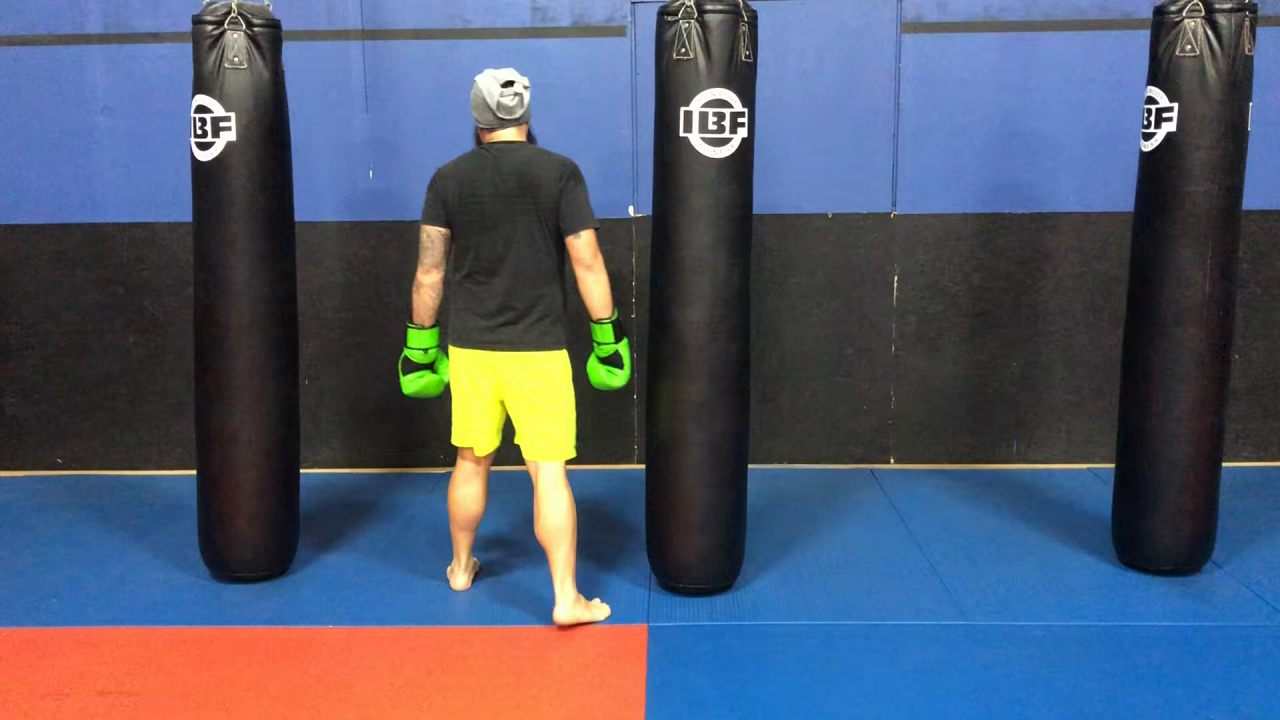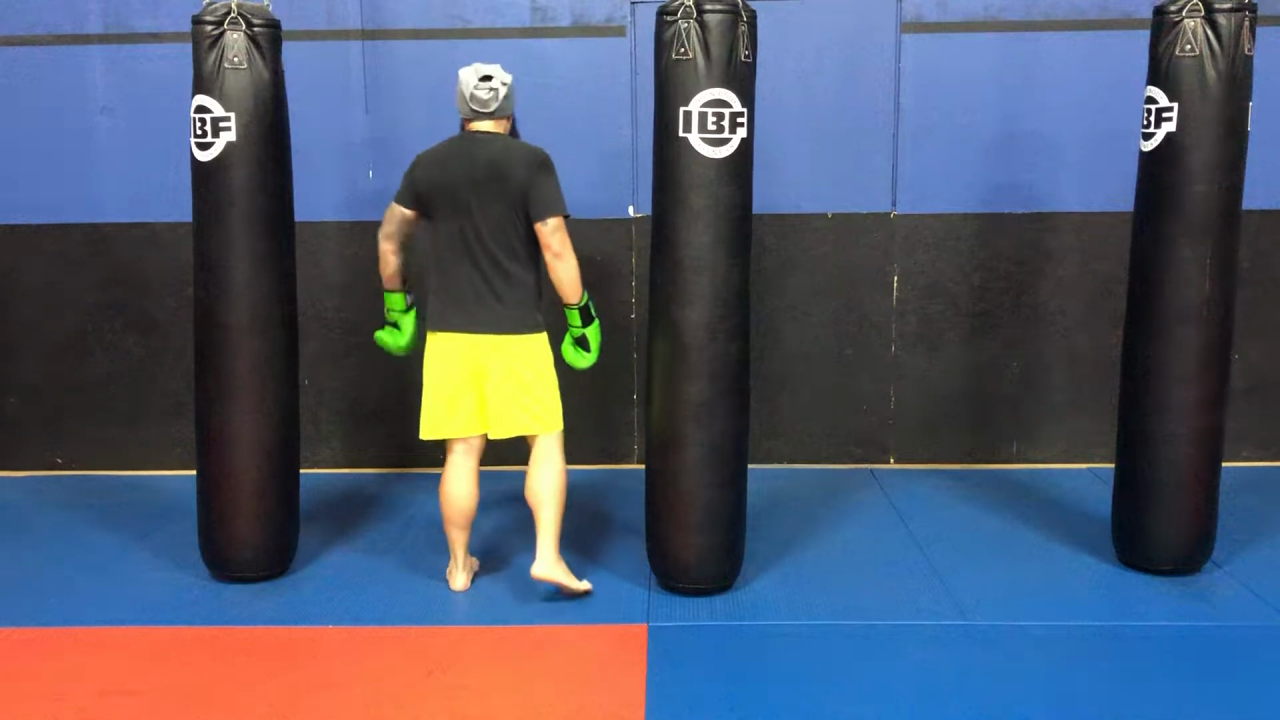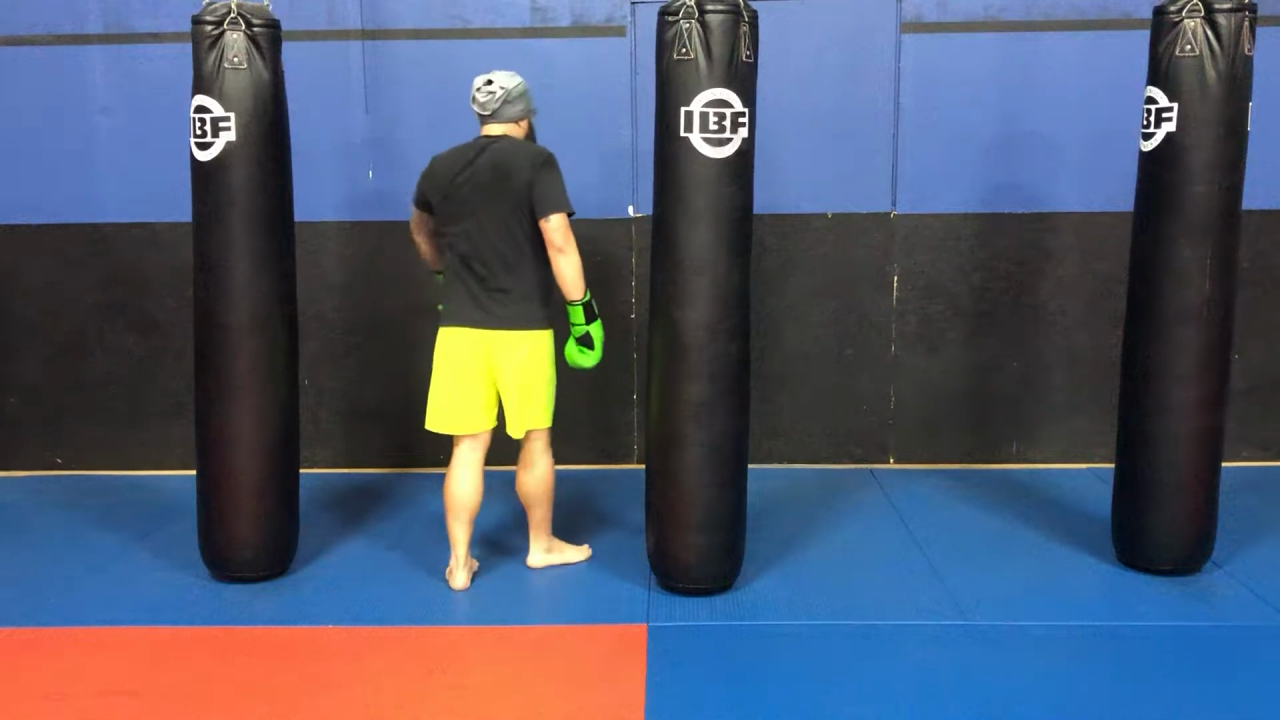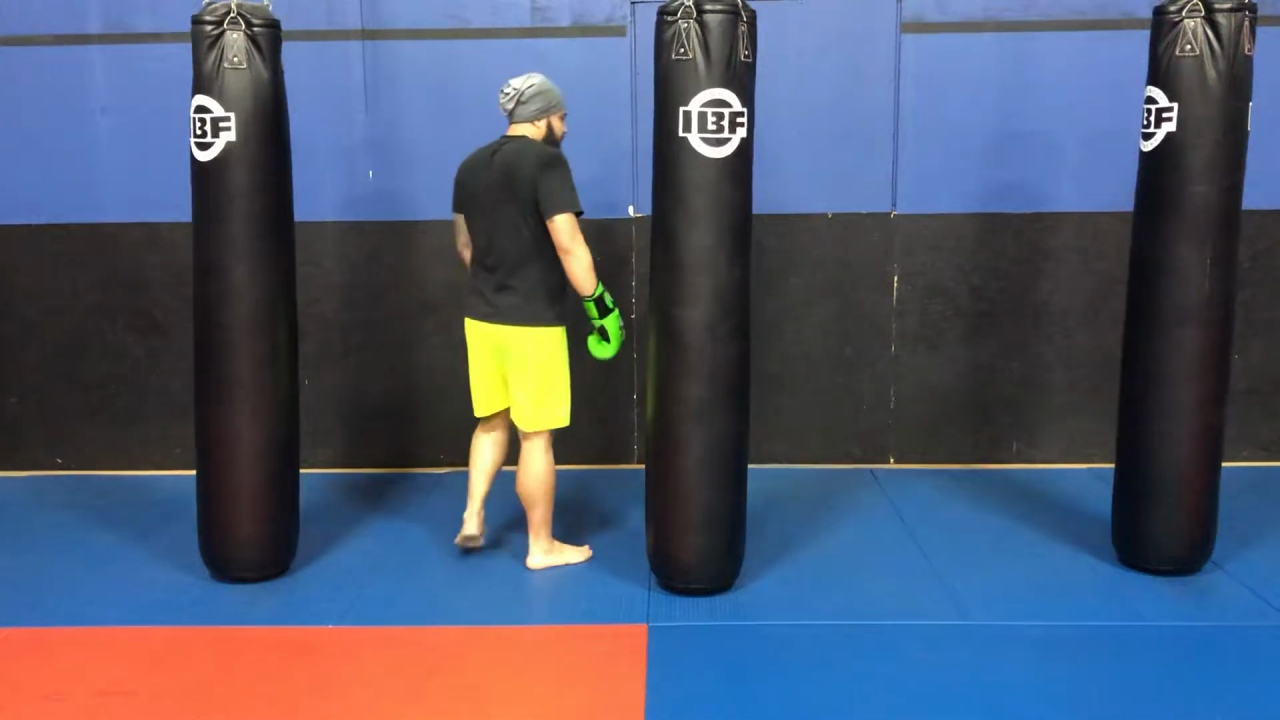
dt=0.3s
person 1, frame 1
left shoulder: (449, 178)
right shoulder: (560, 172)
left elbow: (429, 271)
right elbow: (588, 262)
left wrist: (420, 342)
right wrist: (608, 334)
left hip: (470, 347)
right hip: (539, 349)
left knee: (472, 462)
right knee: (550, 471)
left ankle: (461, 566)
right ankle: (568, 598)
person 1, frame 2
left shoulder: (427, 164)
right shoulder: (531, 162)
left elbow: (389, 241)
right elbow: (557, 249)
left wrist: (397, 304)
right wrist: (580, 316)
left hip: (449, 333)
right hip: (517, 333)
left knee: (461, 453)
right knee: (547, 439)
left ankle: (459, 565)
right ankle: (548, 556)
person 1, frame 3
left shoulder: (440, 168)
right shoulder: (536, 162)
left elbow: (422, 236)
right elbow: (560, 246)
right wrist: (584, 313)
left hip: (460, 328)
right hip: (524, 328)
left knee: (469, 445)
right knee: (534, 440)
left ankle: (460, 562)
right ankle: (542, 545)
person 1, frame 4
left shoulder: (471, 166)
right shoulder: (546, 161)
right elbow: (569, 244)
right wrist: (600, 305)
left hip: (481, 319)
right hip: (535, 324)
left knee: (492, 423)
right knee: (537, 437)
left ankle: (473, 518)
right ankle: (542, 546)
